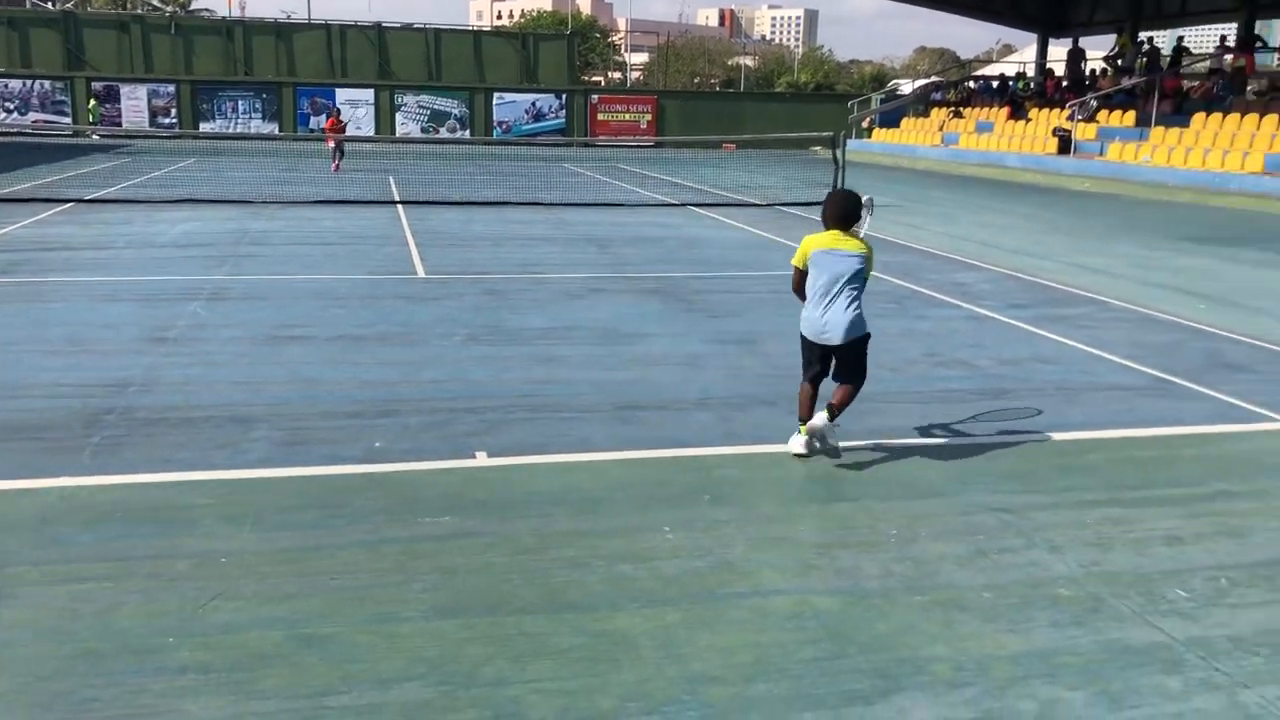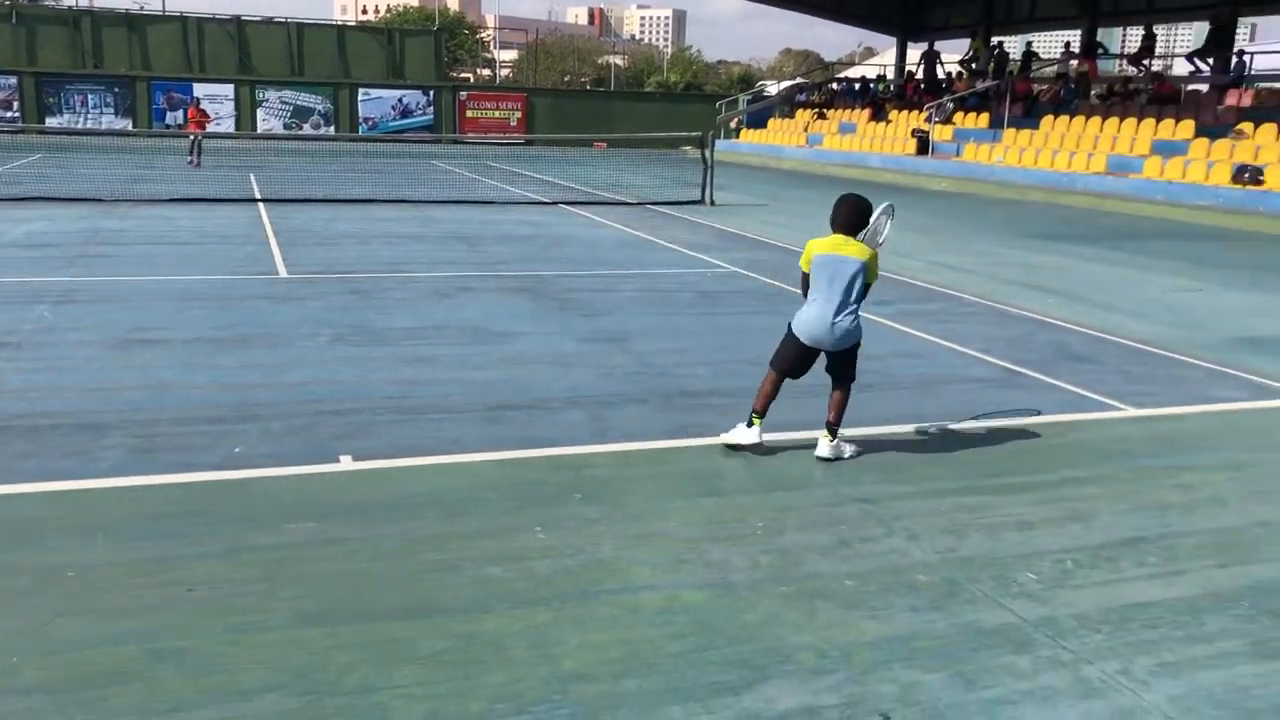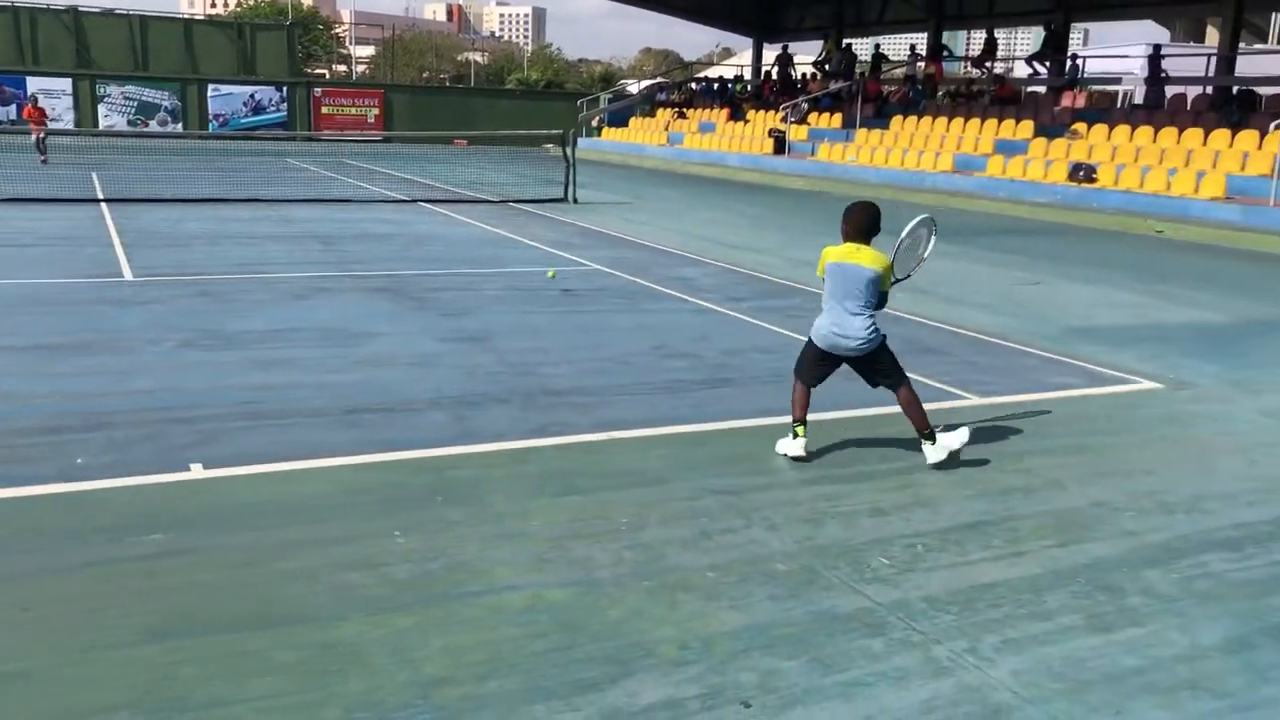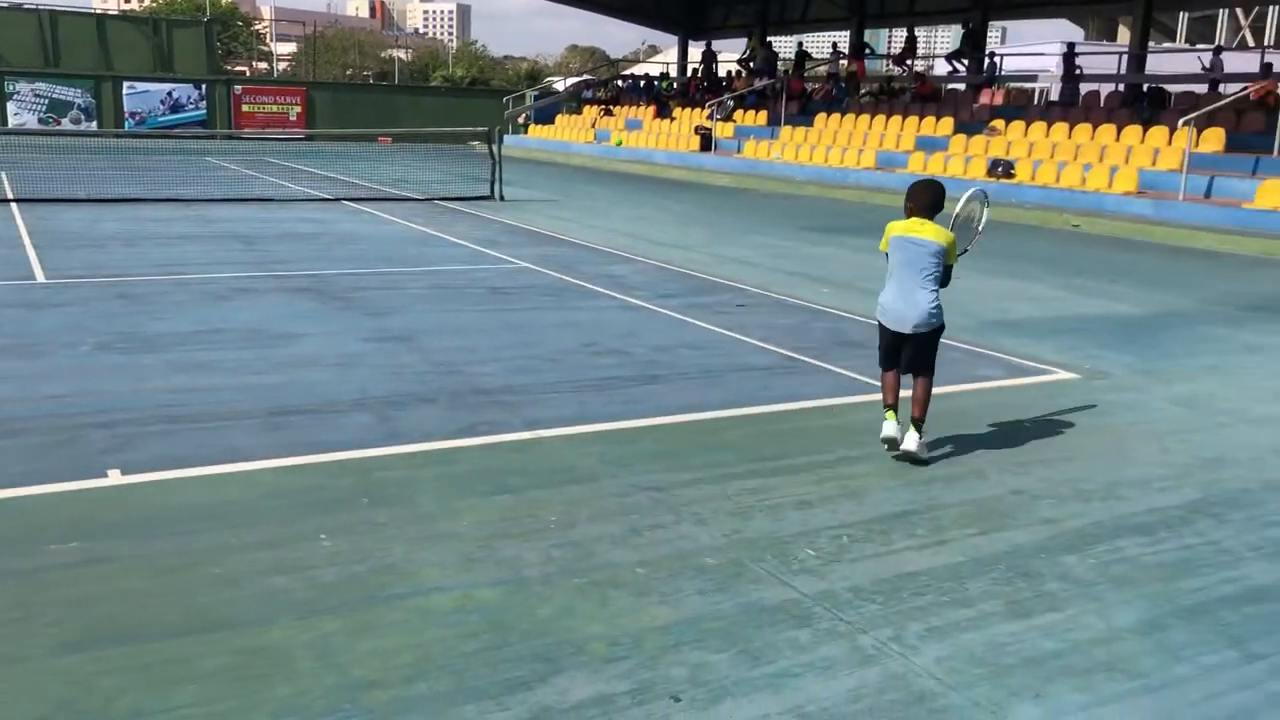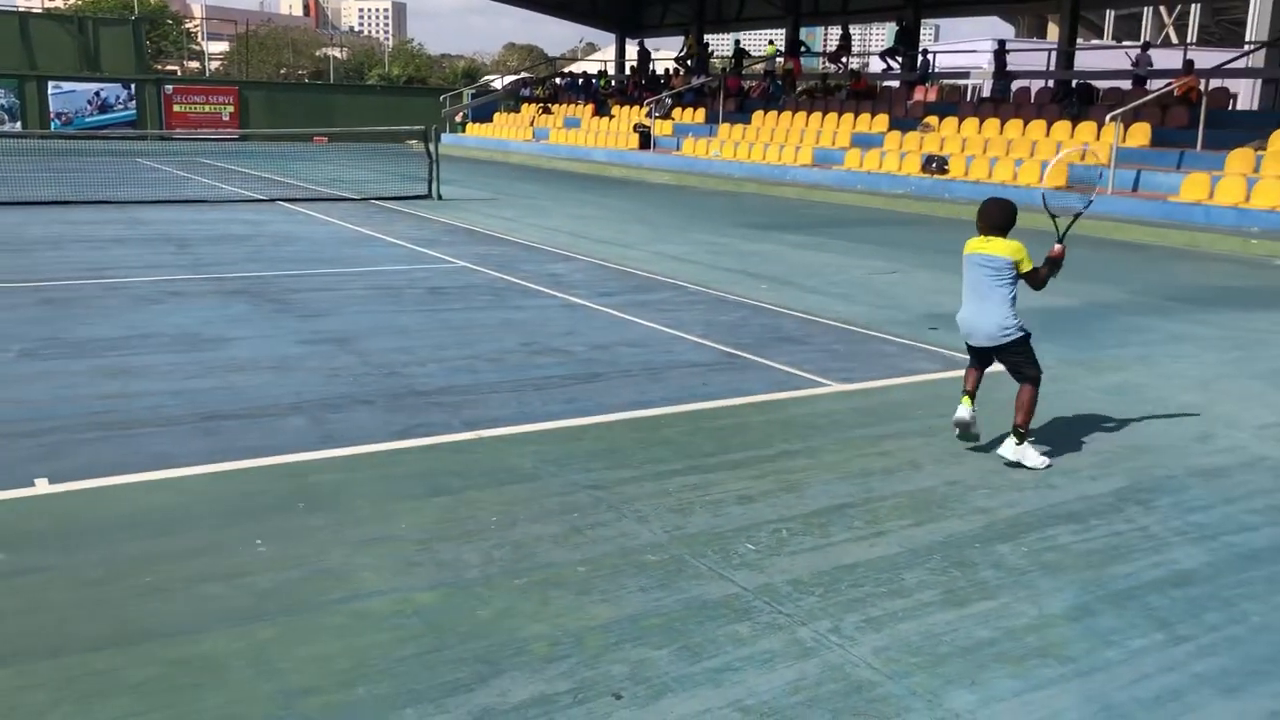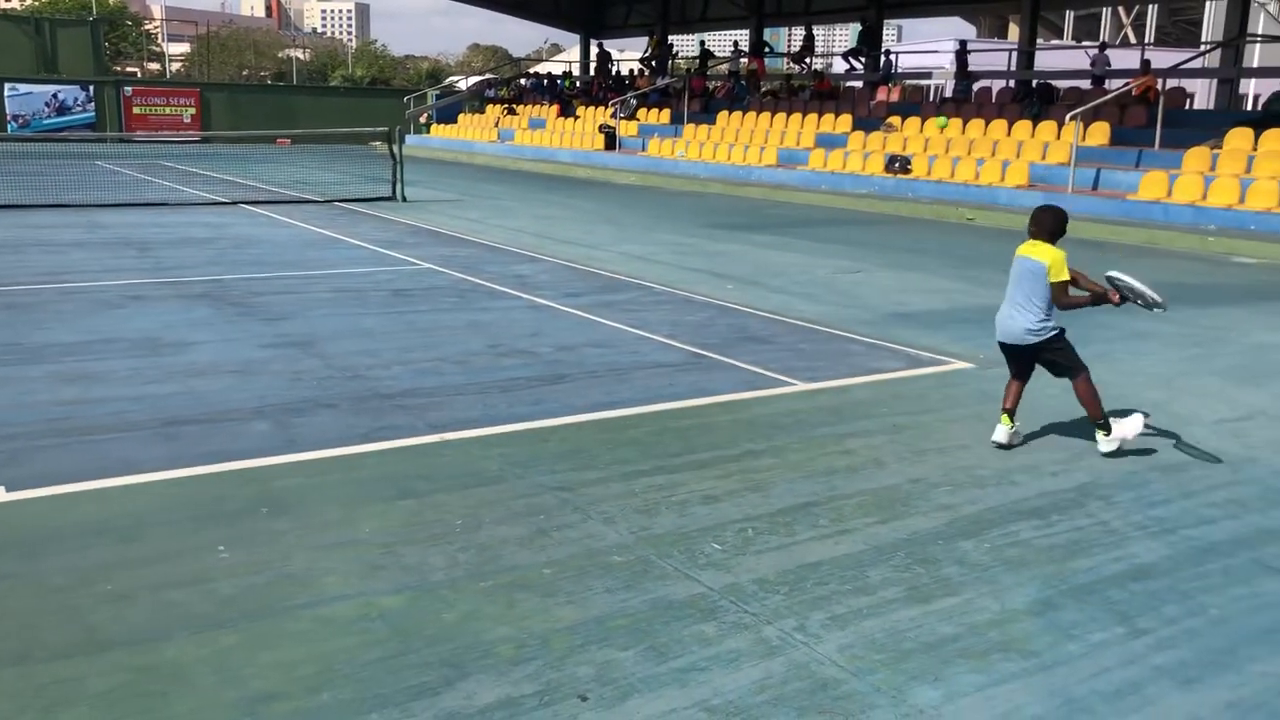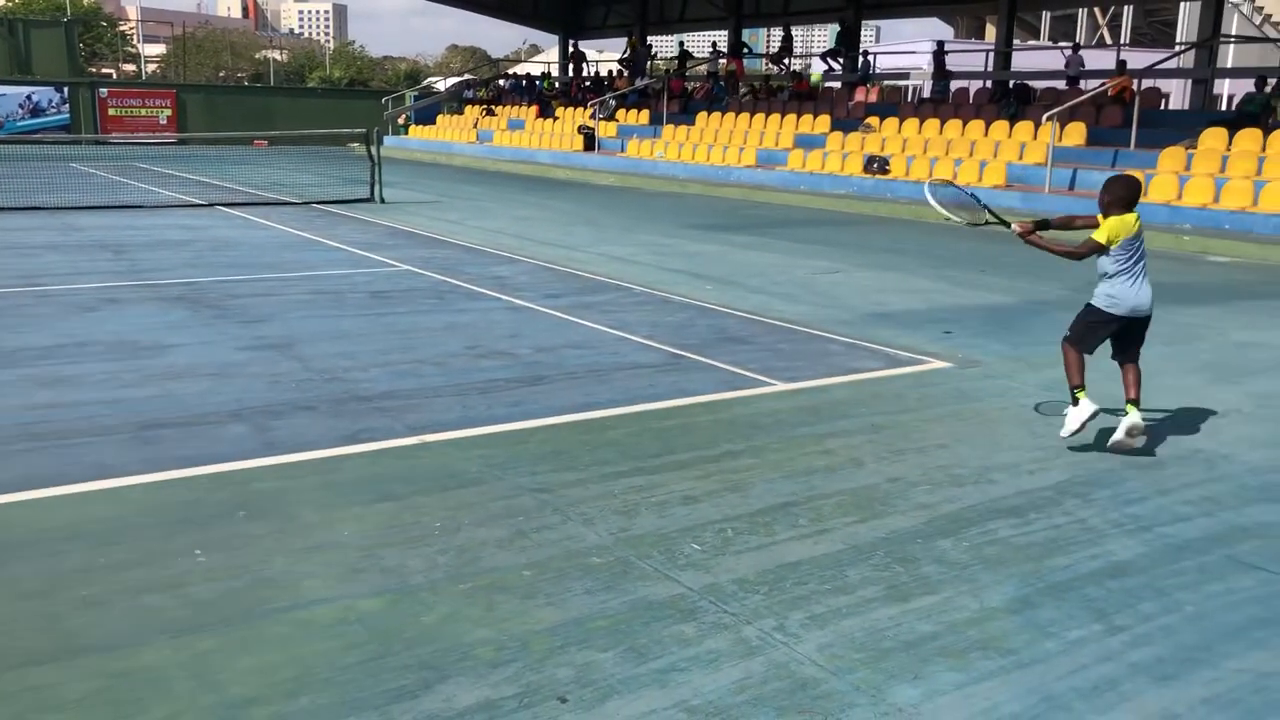
dt=0.3s
person 1, frame 1
left shoulder: (810, 244)
right shoulder: (864, 249)
left elbow: (797, 286)
left hip: (814, 325)
right hip: (848, 328)
left knee: (811, 378)
right knee: (852, 380)
left ankle: (804, 435)
right ankle: (823, 420)
person 1, frame 2
left shoulder: (814, 247)
right shoulder: (867, 255)
right elbow: (862, 294)
left hip: (807, 327)
right hip: (844, 332)
left knee: (776, 372)
right knee: (842, 381)
left ankle: (752, 427)
right ankle: (829, 440)
person 1, frame 3
left shoulder: (829, 255)
right shoulder: (881, 263)
right elbow: (880, 303)
left hip: (826, 335)
right hip: (864, 338)
left knee: (802, 379)
right knee: (900, 384)
left ankle: (797, 439)
right ankle: (931, 442)
person 1, frame 4
left shoulder: (893, 229)
right shoulder: (945, 240)
right elbow: (944, 281)
left hip: (890, 312)
right hip: (924, 318)
left knee: (890, 370)
right knee: (922, 376)
left ankle: (890, 421)
right ankle: (914, 435)
person 1, frame 5
left shoulder: (970, 247)
right shoulder: (1015, 249)
right elbow: (1037, 282)
left wrist: (1045, 263)
right wrist: (1053, 263)
left hip: (971, 326)
right hip: (1003, 330)
left knee: (977, 363)
right knee: (1031, 379)
left ankle: (966, 407)
right ankle: (1017, 444)
person 1, frame 6
left shoulder: (1021, 250)
right shoulder: (1054, 257)
right elbow: (1060, 300)
left wrist: (1104, 291)
right wrist: (1101, 297)
left hip: (1005, 330)
right hip: (1035, 332)
left knee: (1019, 375)
right knee: (1079, 375)
left ankle: (1005, 426)
right ankle: (1106, 431)
person 1, frame 7
left shoulder: (1112, 225)
right shoulder: (1131, 220)
left elbow: (1079, 252)
right elbow: (1076, 221)
left wrist: (1037, 241)
right wrist: (1038, 224)
left hip: (1111, 302)
right hip: (1141, 305)
left knee: (1071, 345)
right knee: (1129, 360)
left ankle: (1081, 403)
right ankle: (1132, 414)
